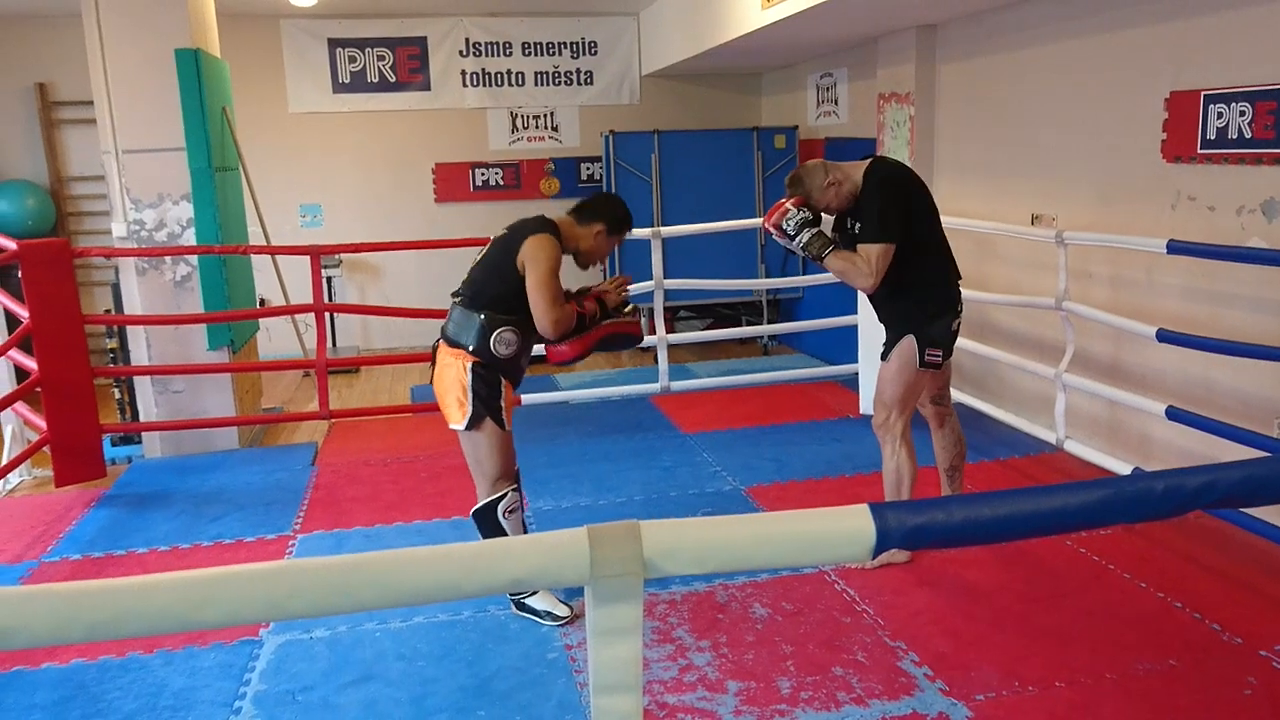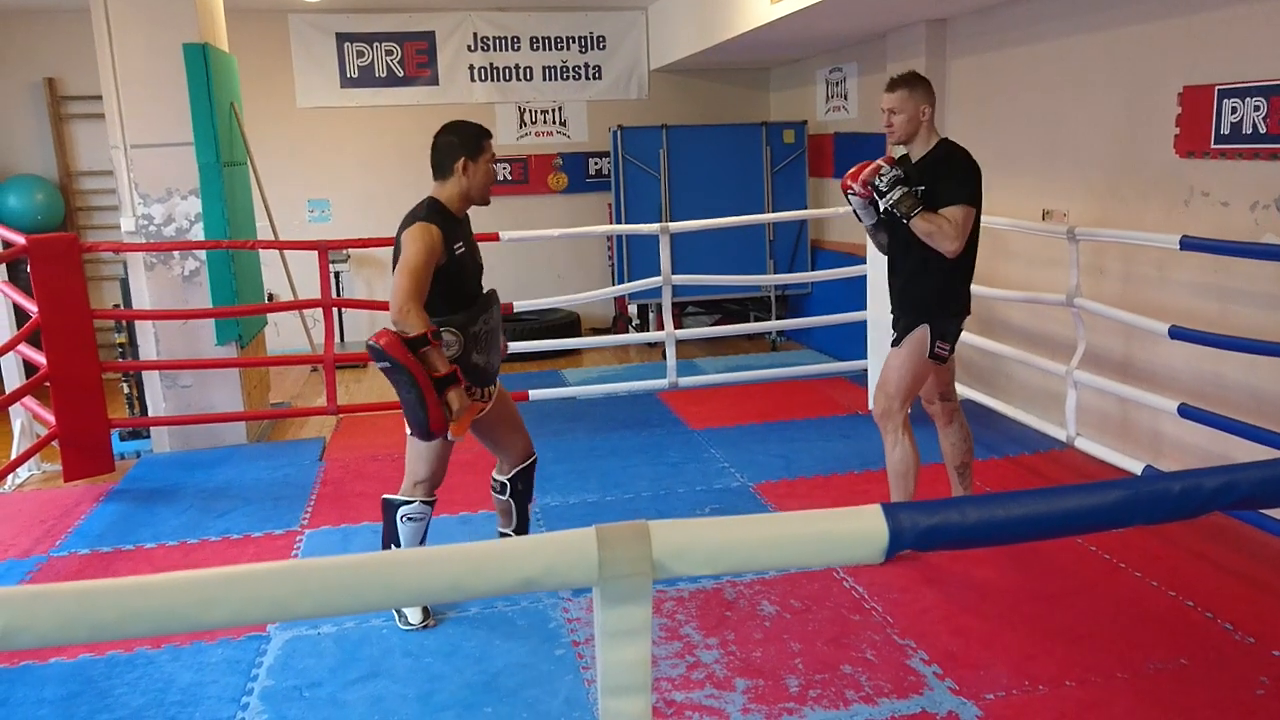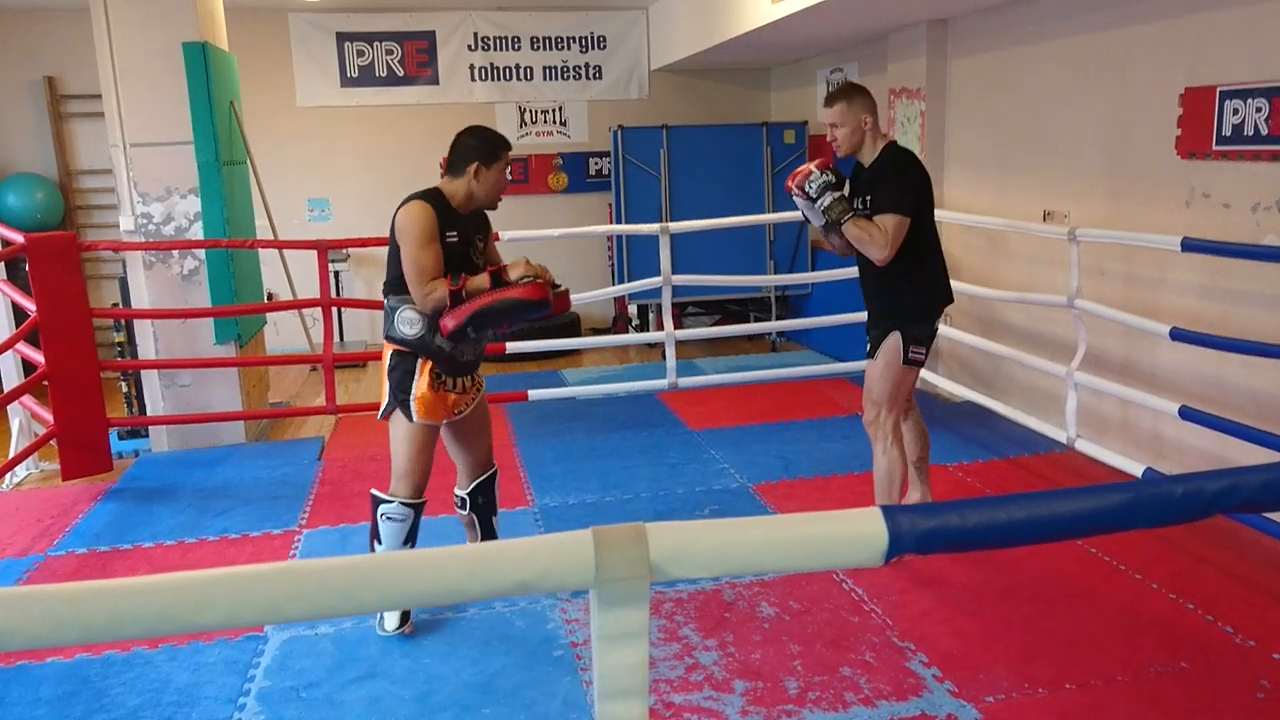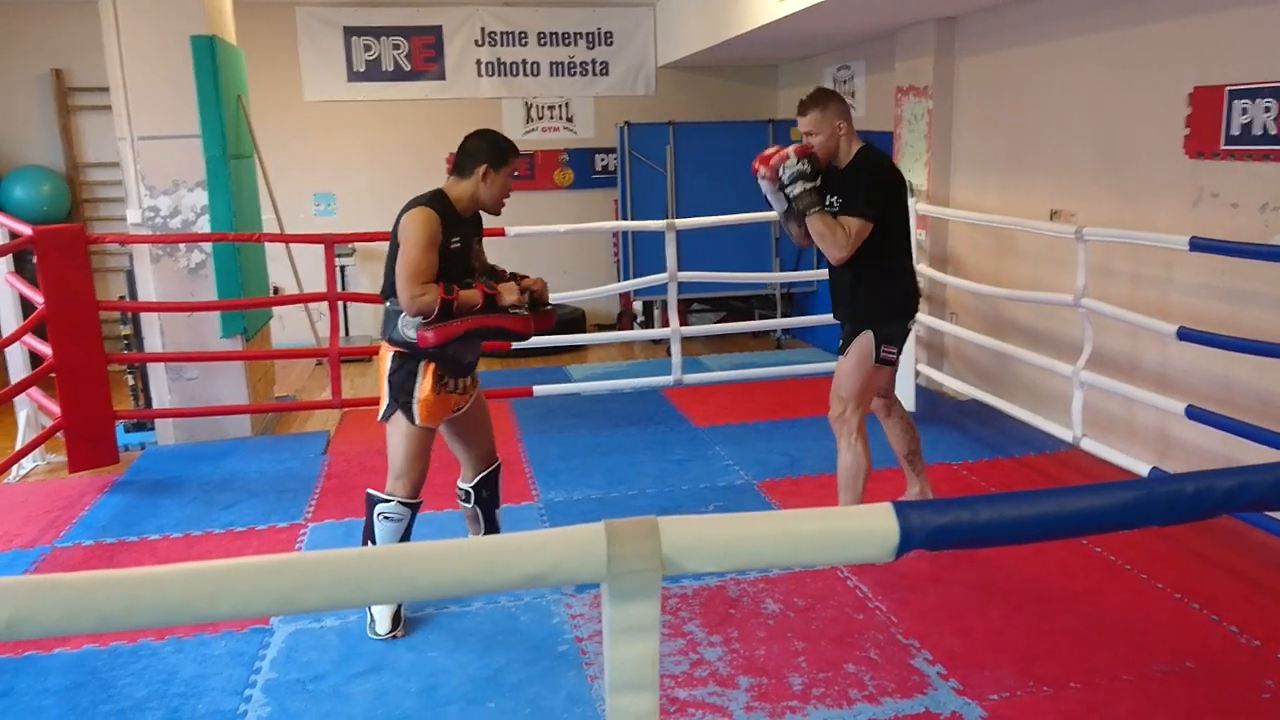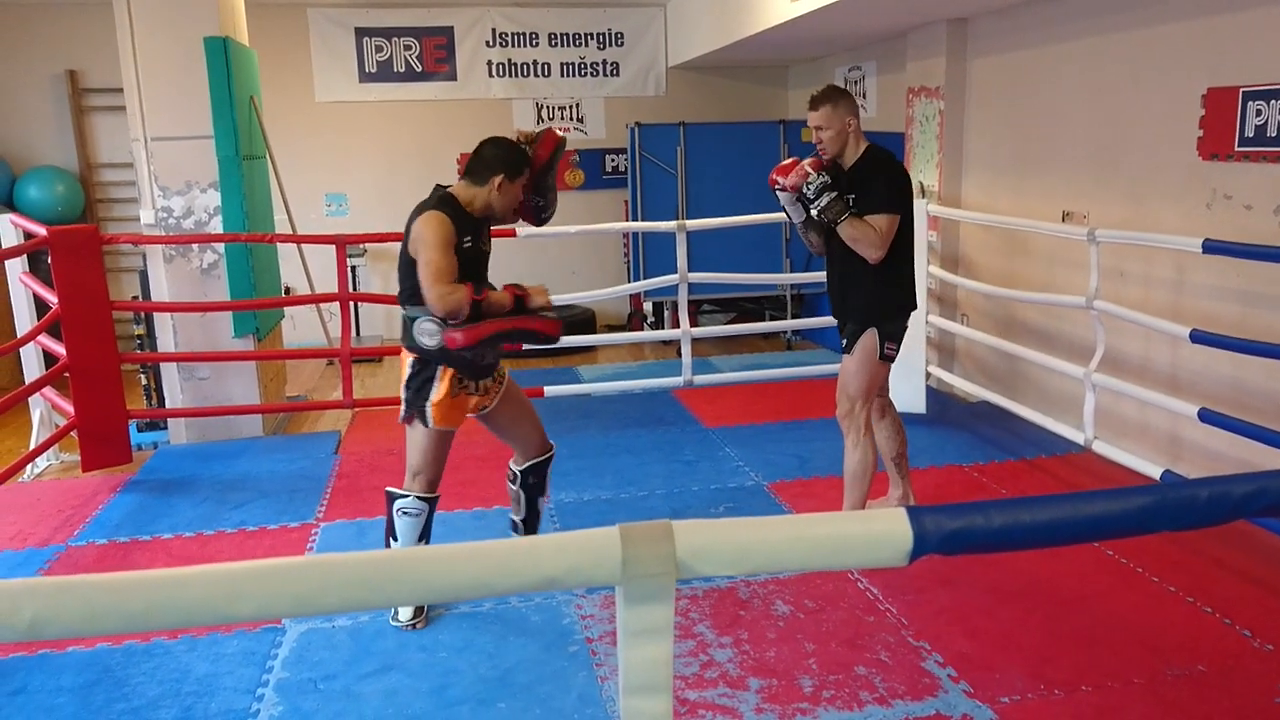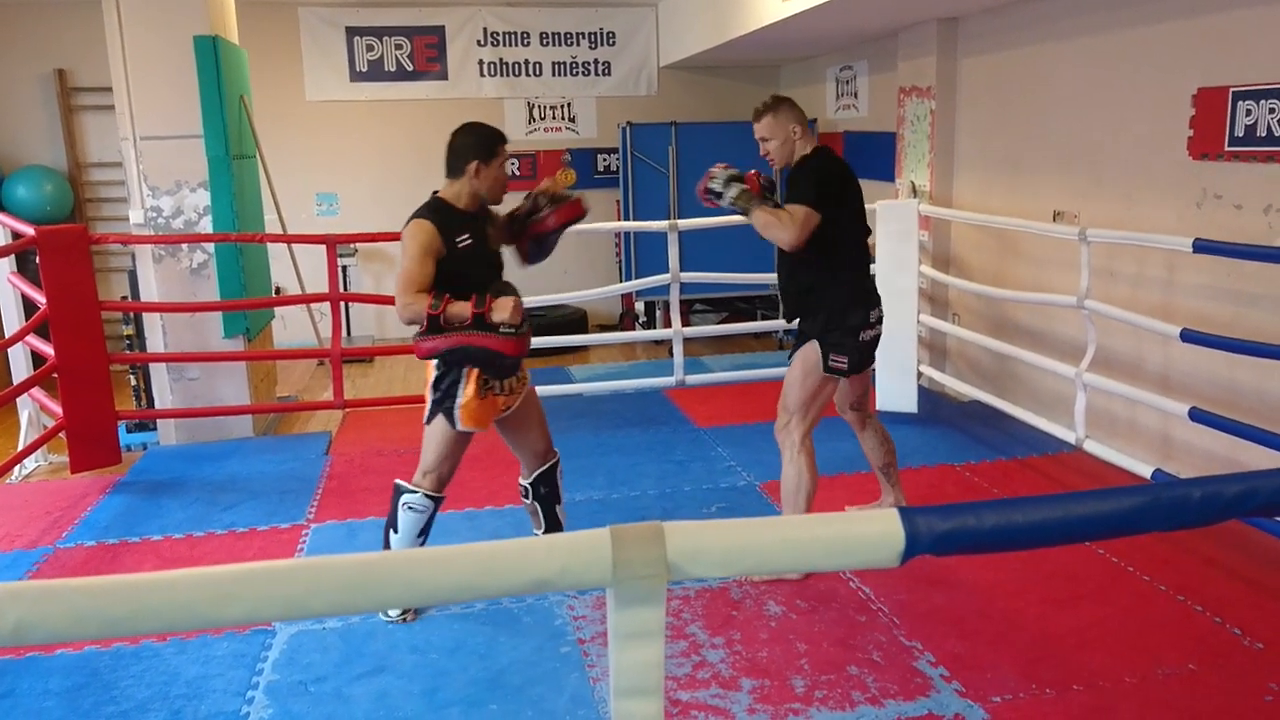
dt=0.7s
person 1, frame 1
left shoulder: (536, 235)
right shoulder: (542, 244)
left elbow: (549, 303)
right elbow: (549, 324)
left wrist: (595, 301)
right wrist: (599, 305)
left hip: (484, 367)
right hip: (473, 370)
left knee: (504, 471)
right knee: (495, 484)
right ankle: (522, 590)
person 1, frame 2
left shoulder: (457, 221)
right shoulder: (425, 230)
right elbow: (405, 311)
left wrist: (488, 334)
right wrist: (448, 380)
left hip: (475, 373)
right hip: (438, 381)
left knee: (519, 454)
right knee: (421, 486)
person 1, frame 3
left shoulder: (476, 220)
right shoulder: (419, 211)
left elbow: (491, 280)
right elbow: (429, 294)
left wrist: (529, 279)
right wrist: (502, 277)
left hip: (462, 366)
right hip: (415, 367)
left knee: (479, 467)
right knee: (408, 484)
person 1, frame 4
left shoulder: (469, 220)
right shoulder: (424, 216)
right elbow: (414, 299)
left wrist: (519, 285)
right wrist: (491, 298)
left hip: (456, 364)
right hip: (415, 366)
left knee: (483, 462)
right knee: (404, 485)
person 1, frame 5
left shoulder: (472, 212)
right shoulder: (435, 219)
left elbow: (538, 211)
right elbow: (445, 299)
left wrist: (540, 163)
right wrist: (518, 298)
left hip: (478, 365)
right hip: (437, 370)
left knee: (536, 450)
right knee: (421, 481)
left ankle: (524, 543)
person 1, frame 6
left shoulder: (480, 215)
right shoulder: (427, 227)
left elbow: (509, 232)
right elbow: (408, 304)
left wrist: (535, 209)
right wrist: (485, 310)
left hip: (504, 366)
right hip: (461, 372)
left knee: (542, 460)
right knee: (431, 480)
person 2, frame 1
left shoulder: (884, 188)
right shoulder: (857, 191)
left elbow: (867, 276)
right elbow: (845, 261)
left wrist: (813, 238)
right wrist: (805, 239)
left hip: (924, 314)
right hip: (919, 311)
left knee: (889, 420)
right knee: (937, 409)
left ankle: (894, 541)
person 2, frame 2
left shoulder: (954, 165)
right shoulder: (901, 168)
left elbow: (951, 241)
left wrist: (901, 199)
right wrist: (870, 214)
left hip: (935, 307)
right hip: (914, 301)
left knee: (888, 409)
right knee: (941, 407)
person 2, frame 3
left shoulder: (900, 169)
right shoulder: (860, 173)
left elbow: (881, 249)
right elbow: (848, 246)
left wrist: (833, 201)
right wrist: (817, 212)
left hip: (909, 310)
right hip: (889, 307)
left knee: (879, 419)
right knee: (900, 406)
right ankle: (919, 497)
person 2, frame 4
left shoulder: (873, 172)
right shoulder: (833, 173)
left elbow: (838, 249)
right elbow: (806, 237)
left wrist: (802, 191)
right wrist: (781, 197)
left hip: (881, 310)
right hip: (866, 307)
left knee: (844, 415)
right knee: (882, 402)
right ankle: (920, 492)
person 2, frame 5
left shoulder: (884, 170)
right shoulder: (833, 173)
left elbow: (874, 247)
right elbow: (821, 245)
left wrist: (827, 201)
right wrist: (798, 208)
left hip: (879, 308)
right hip: (853, 306)
left knee: (852, 413)
right knee: (875, 403)
right ankle: (901, 495)
person 2, frame 6
left shoulder: (816, 171)
right shoulder: (824, 172)
left elbow: (788, 235)
right elbow: (796, 240)
left wrist: (737, 195)
right wrist: (759, 204)
left hip: (833, 319)
right hip: (853, 314)
left knee: (791, 429)
right knee: (855, 413)
right ankle: (894, 500)
